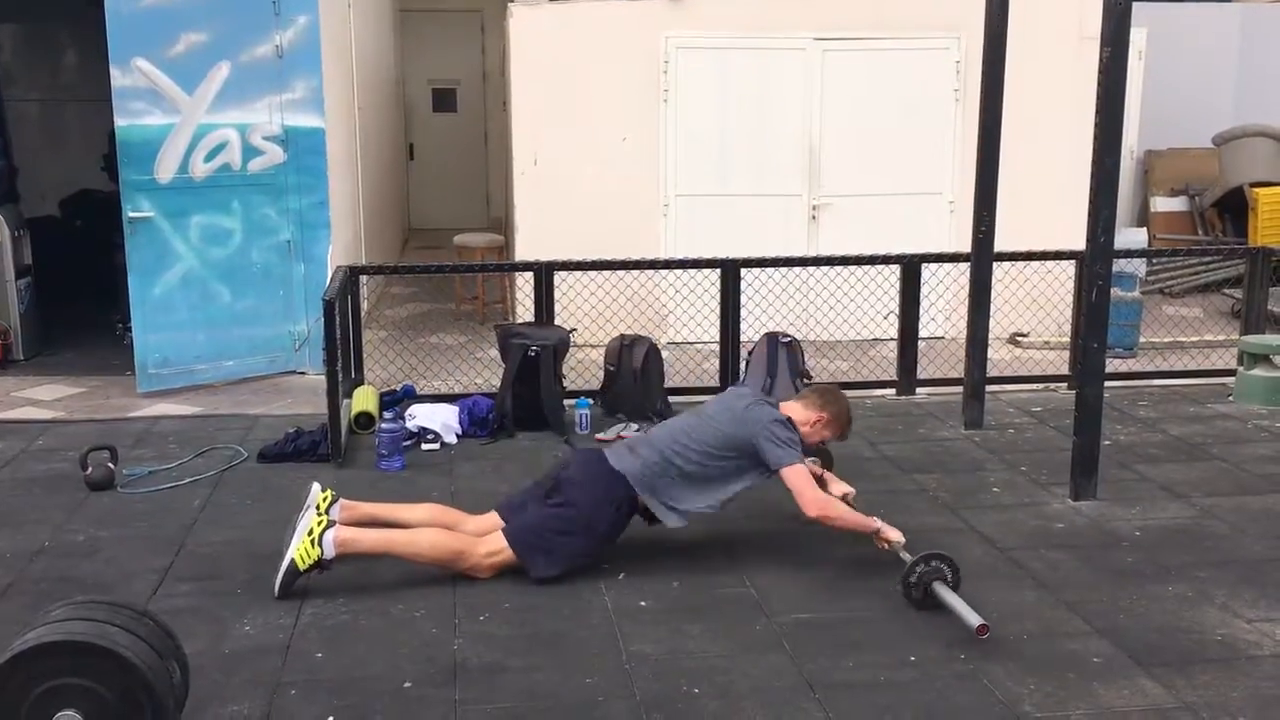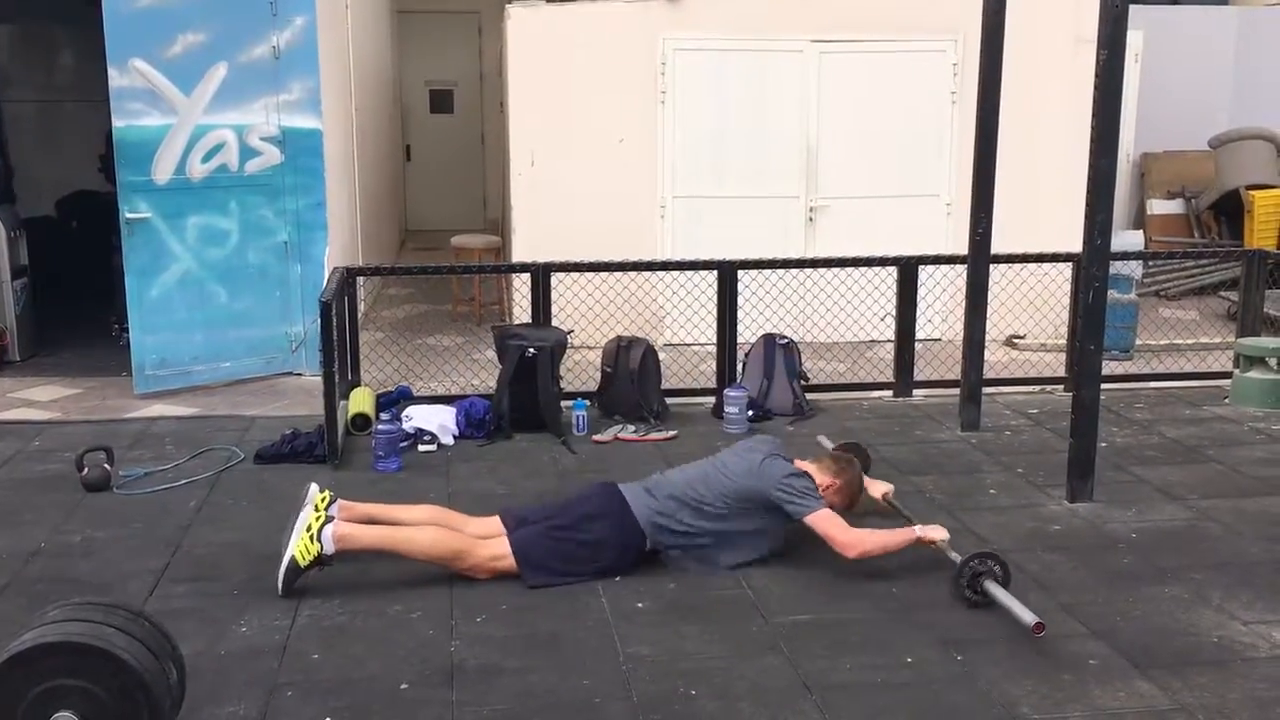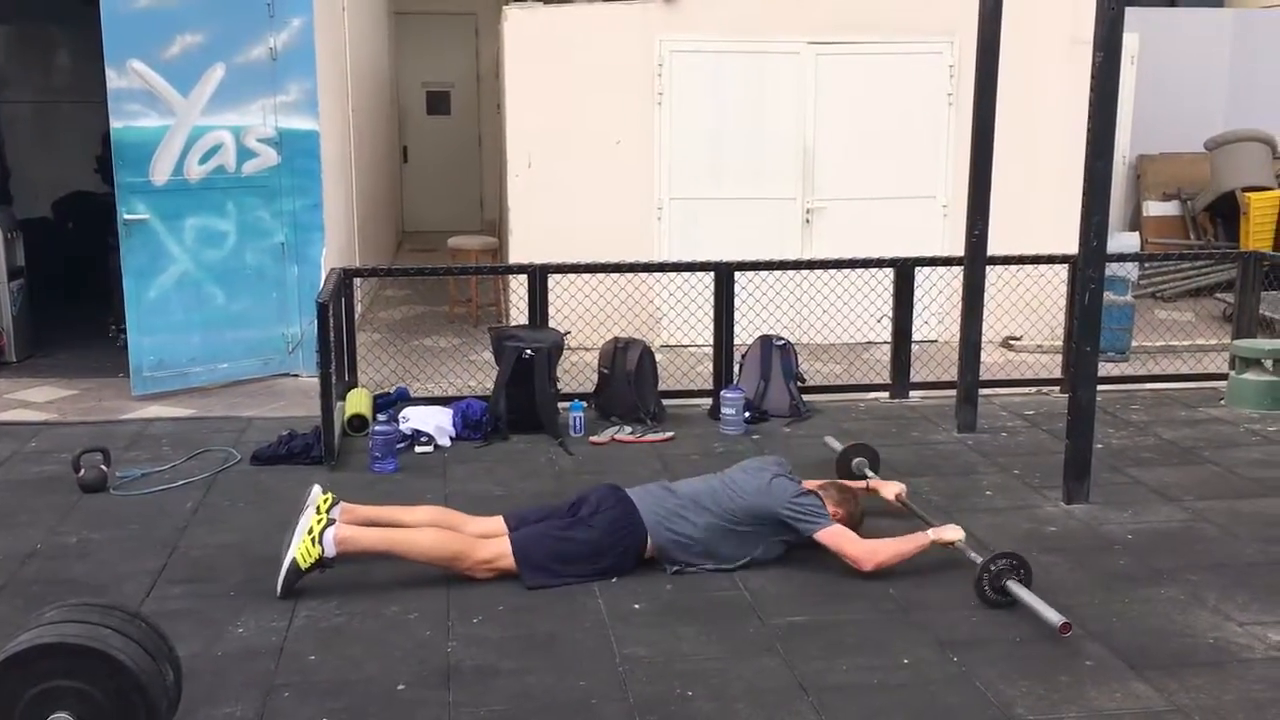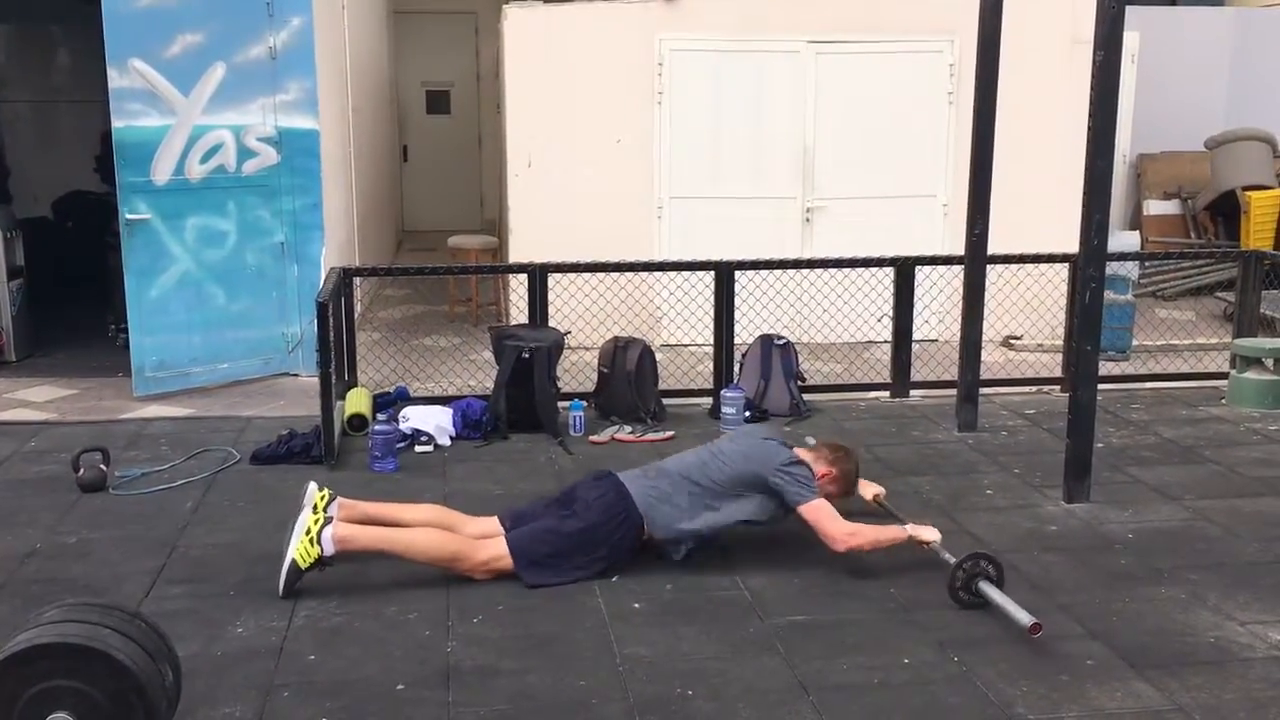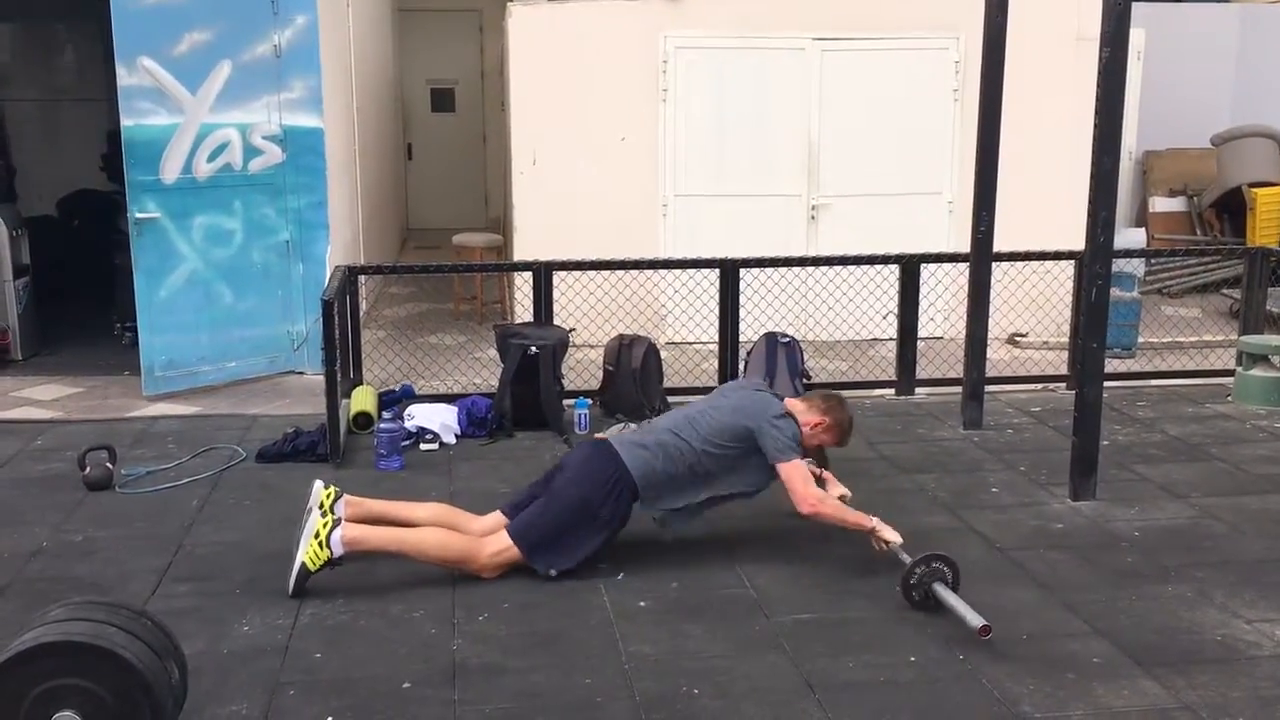
dt=0.3s
person 1, frame 1
left shoulder: (752, 400)
right shoulder: (775, 425)
right elbow: (814, 509)
left wrist: (822, 474)
right wrist: (877, 527)
left hip: (595, 467)
right hip: (608, 495)
left knee: (473, 525)
right knee: (480, 557)
left ankle: (337, 509)
right ankle: (335, 540)
person 1, frame 2
left shoulder: (770, 451)
right shoulder: (787, 486)
right elbow: (851, 545)
left wrist: (864, 482)
right wrist: (918, 532)
left hip: (610, 501)
right hip: (617, 532)
left knee: (476, 527)
right knee: (479, 558)
left ankle: (335, 509)
right ankle: (332, 537)
person 1, frame 3
left shoulder: (778, 470)
right shoulder: (794, 502)
right elbow: (866, 557)
left wrist: (872, 481)
right wrist: (934, 534)
left hip: (614, 502)
right hip: (624, 535)
left knee: (476, 526)
right knee: (479, 557)
left ankle: (337, 510)
right ankle: (334, 538)
person 1, frame 4
left shoulder: (771, 438)
right shoulder: (787, 468)
right elbow: (840, 538)
left wrist: (857, 483)
right wrist: (909, 532)
left hip: (607, 490)
right hip: (617, 520)
left knee: (475, 527)
right knee: (480, 560)
left ankle: (334, 508)
right ankle: (333, 538)
person 1, frame 5
left shoulder: (756, 392)
right shoulder: (778, 422)
right elbow: (808, 504)
left wrist: (818, 471)
right wrist: (871, 524)
left hip: (598, 457)
right hip: (613, 482)
left knee: (478, 526)
right knee: (486, 556)
left ankle: (342, 505)
right ankle: (341, 537)
